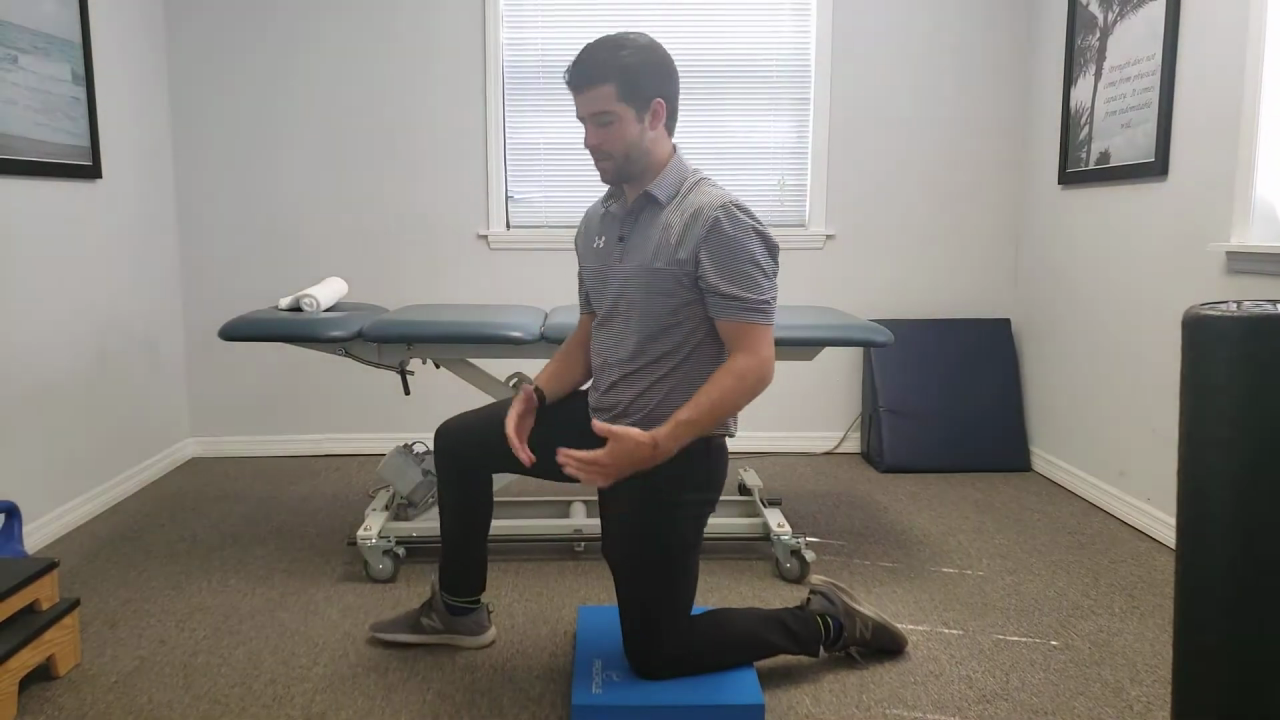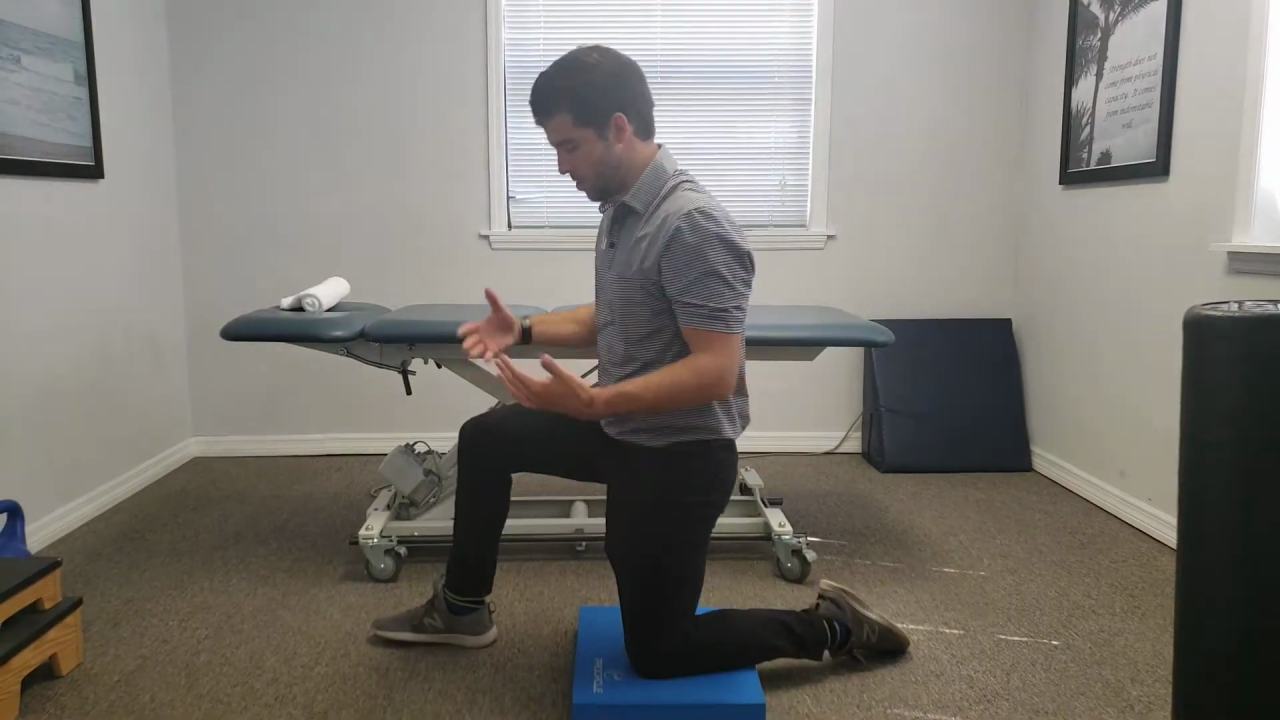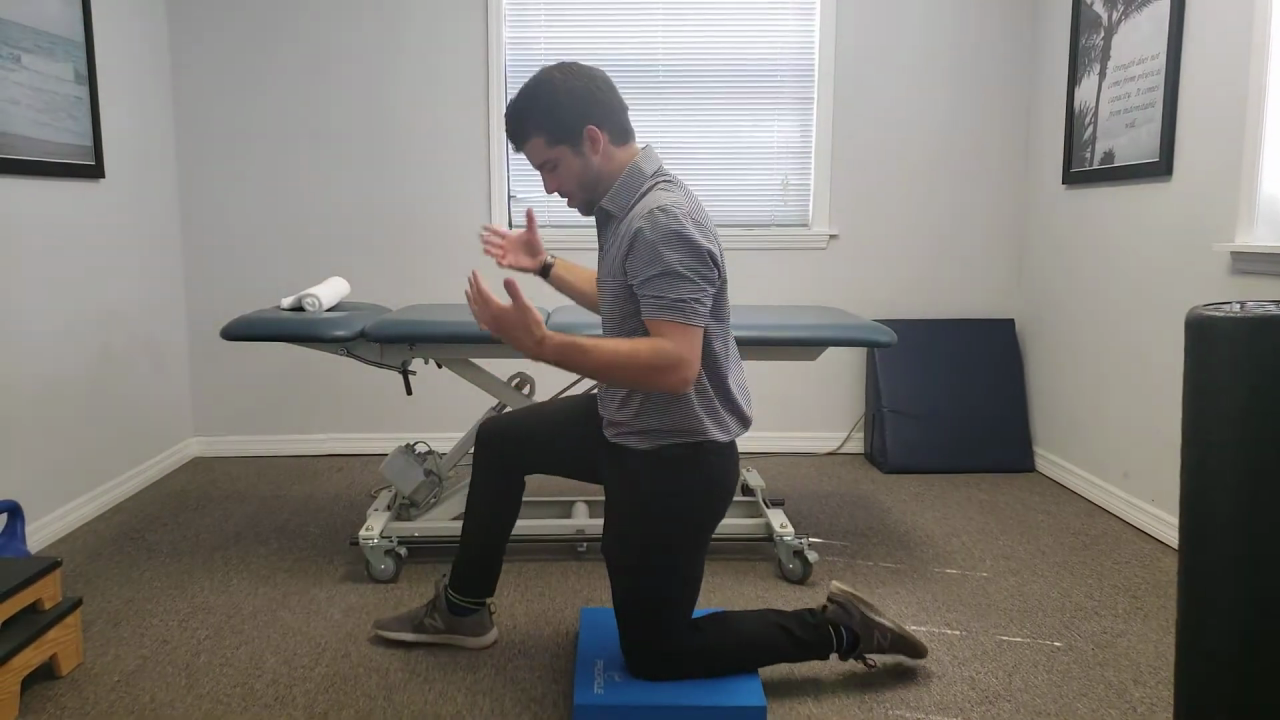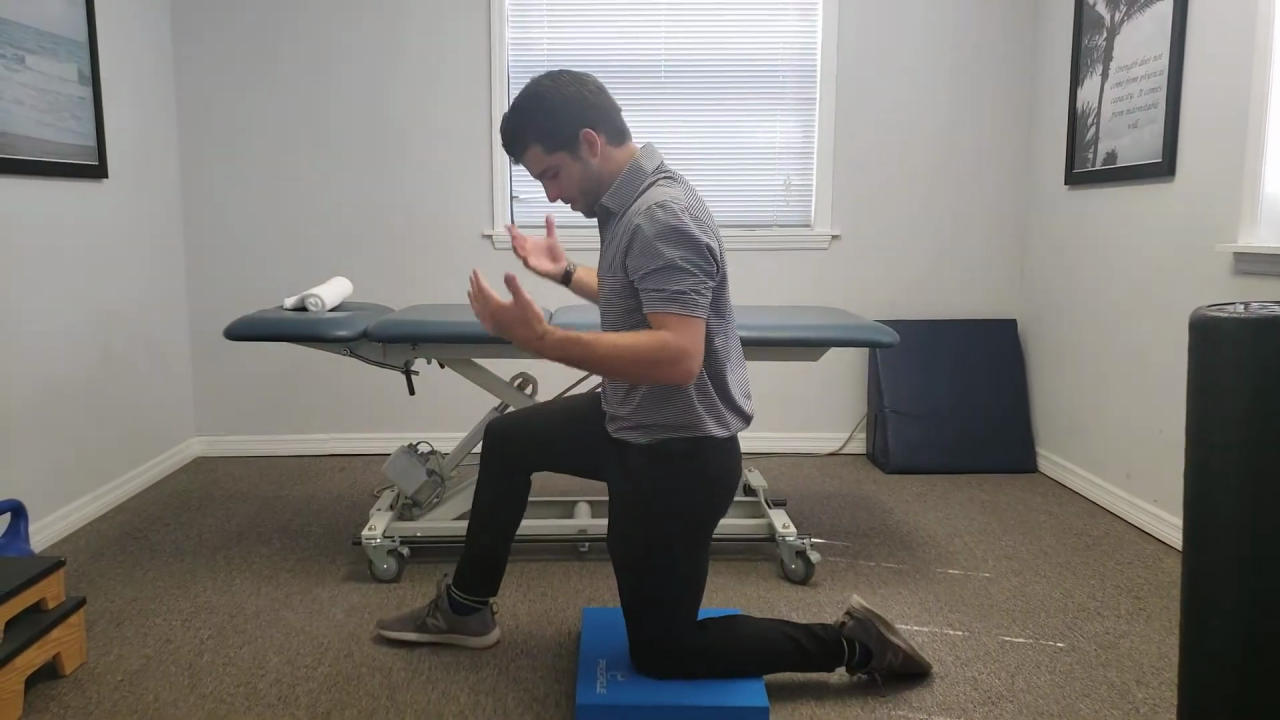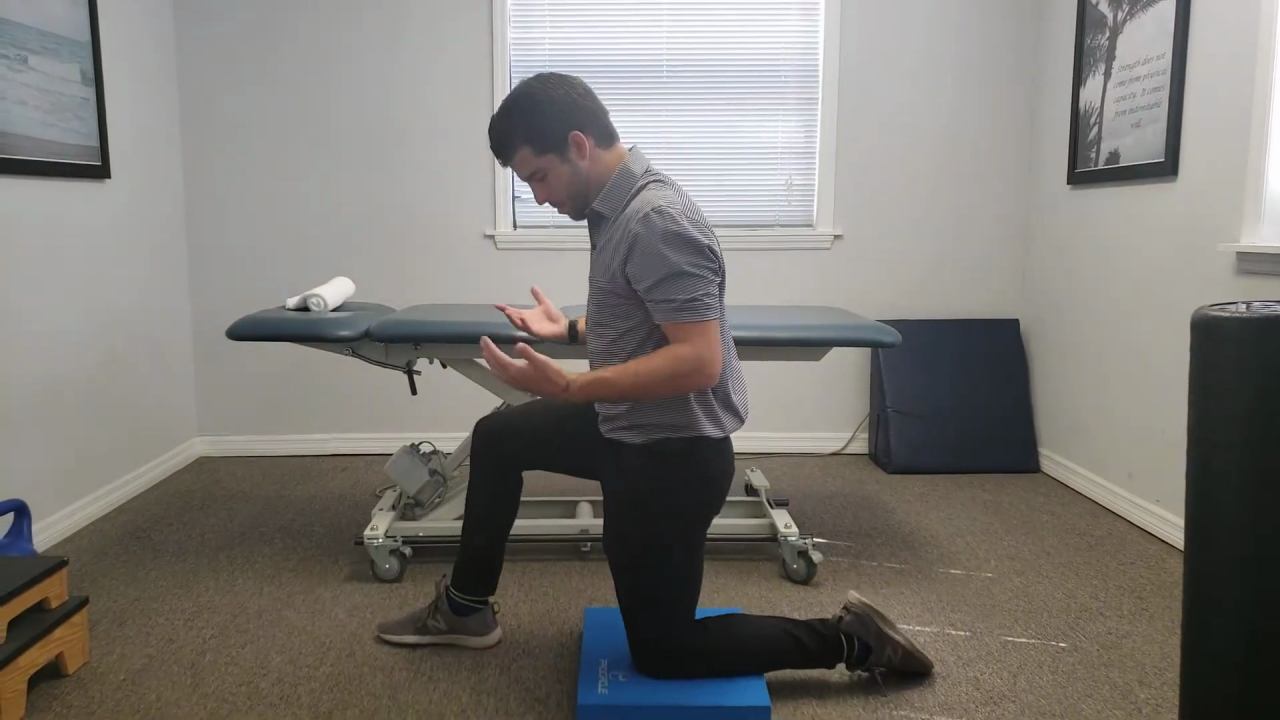
dt=0.3s
person 1, frame 1
left shoulder: (717, 221)
right shoulder: (598, 219)
left elbow: (752, 363)
left wrist: (657, 446)
right wrist: (536, 395)
left hip: (669, 456)
right hip: (600, 422)
left knee: (657, 653)
right knee: (459, 442)
left ankle: (824, 623)
right ankle: (459, 609)
person 1, frame 2
left shoulder: (691, 224)
right shoulder: (622, 211)
left elbow: (713, 373)
left wrist: (590, 402)
right wrist: (526, 329)
left hip: (680, 458)
right hip: (624, 431)
left knee: (658, 651)
right knee: (484, 439)
left ankle: (830, 627)
right ankle: (462, 608)
person 1, frame 3
left shoulder: (662, 221)
right shoulder: (630, 206)
left elbow: (674, 364)
left wrist: (544, 345)
right wrist: (544, 266)
left hip: (678, 459)
right hip: (631, 430)
left knee: (655, 654)
right knee: (500, 439)
left ankle: (835, 628)
right ankle: (463, 609)
person 1, frame 4
left shoulder: (661, 217)
right shoulder: (635, 200)
left elbow: (678, 356)
left wrist: (547, 340)
right wrist: (565, 271)
left hip: (680, 455)
right hip: (636, 425)
left knee: (662, 650)
right knee: (506, 439)
left ankle: (849, 643)
right ankle: (466, 607)
person 1, frame 5
left shoulder: (656, 221)
right shoulder: (619, 206)
left elbow: (698, 362)
left wrist: (568, 388)
right wrist: (569, 327)
left hip: (673, 455)
right hip: (629, 428)
left knee: (662, 651)
right knee: (496, 438)
left ankle: (845, 638)
right ankle: (465, 608)
